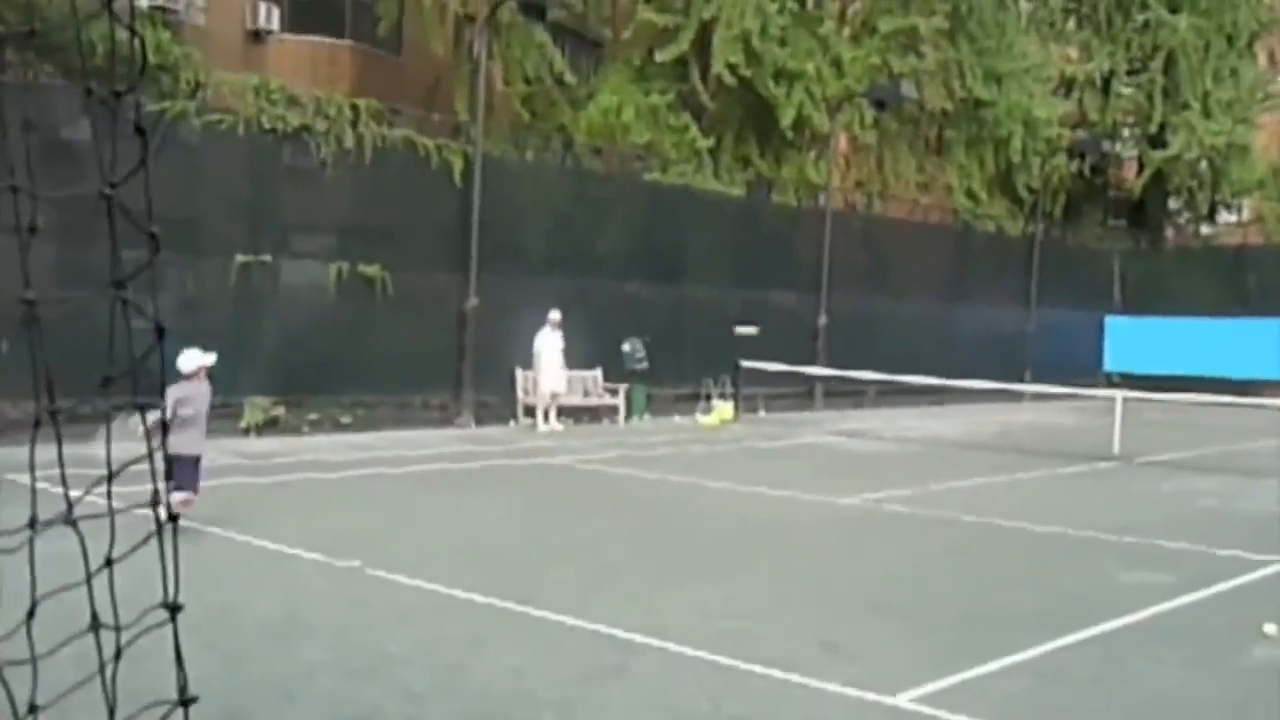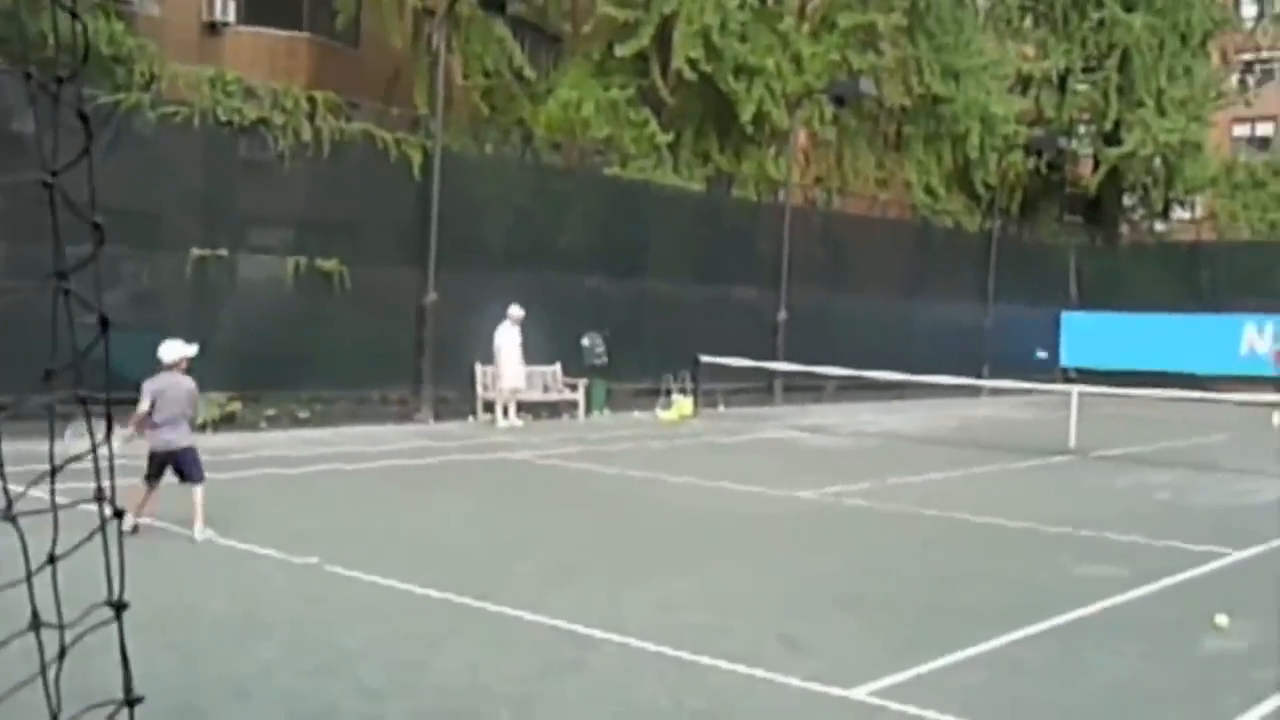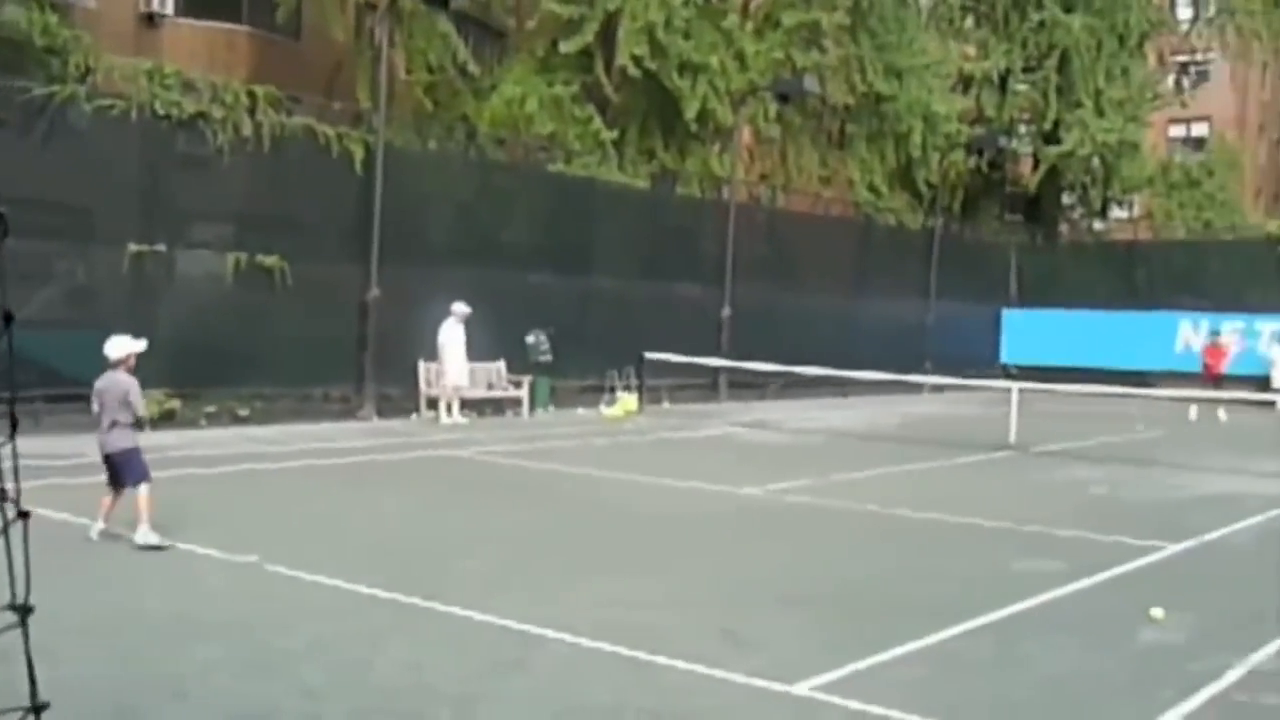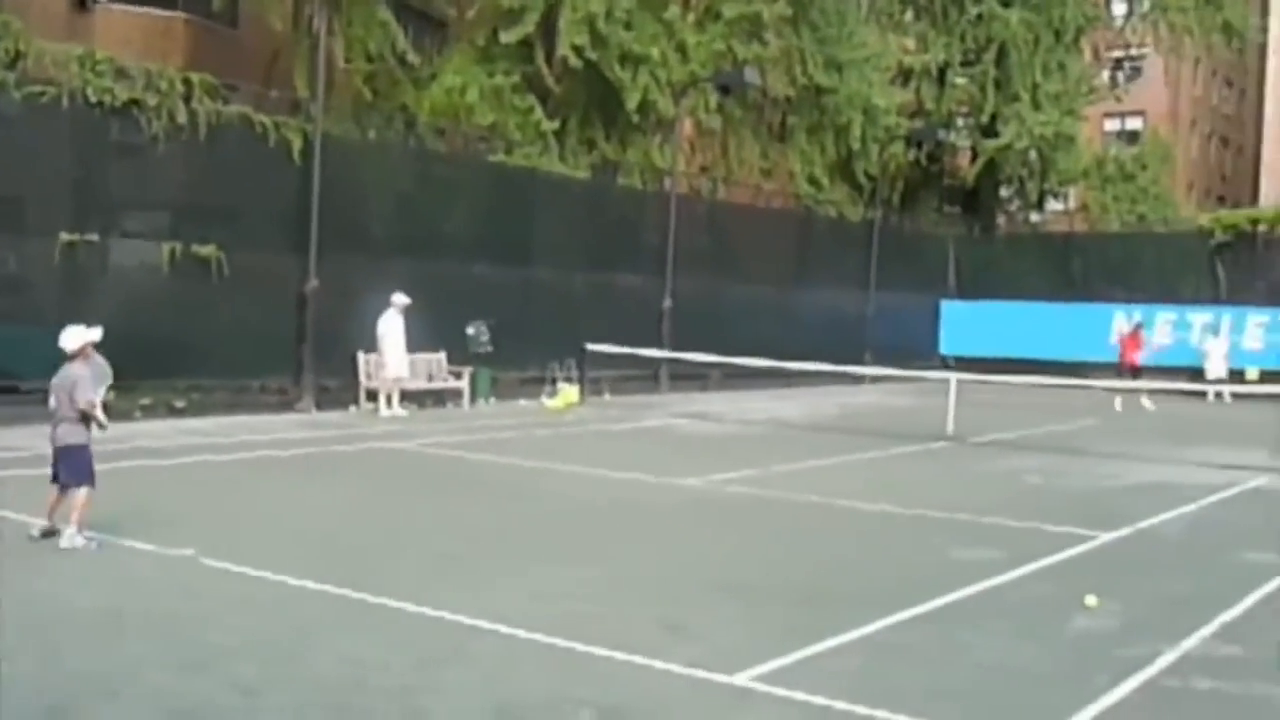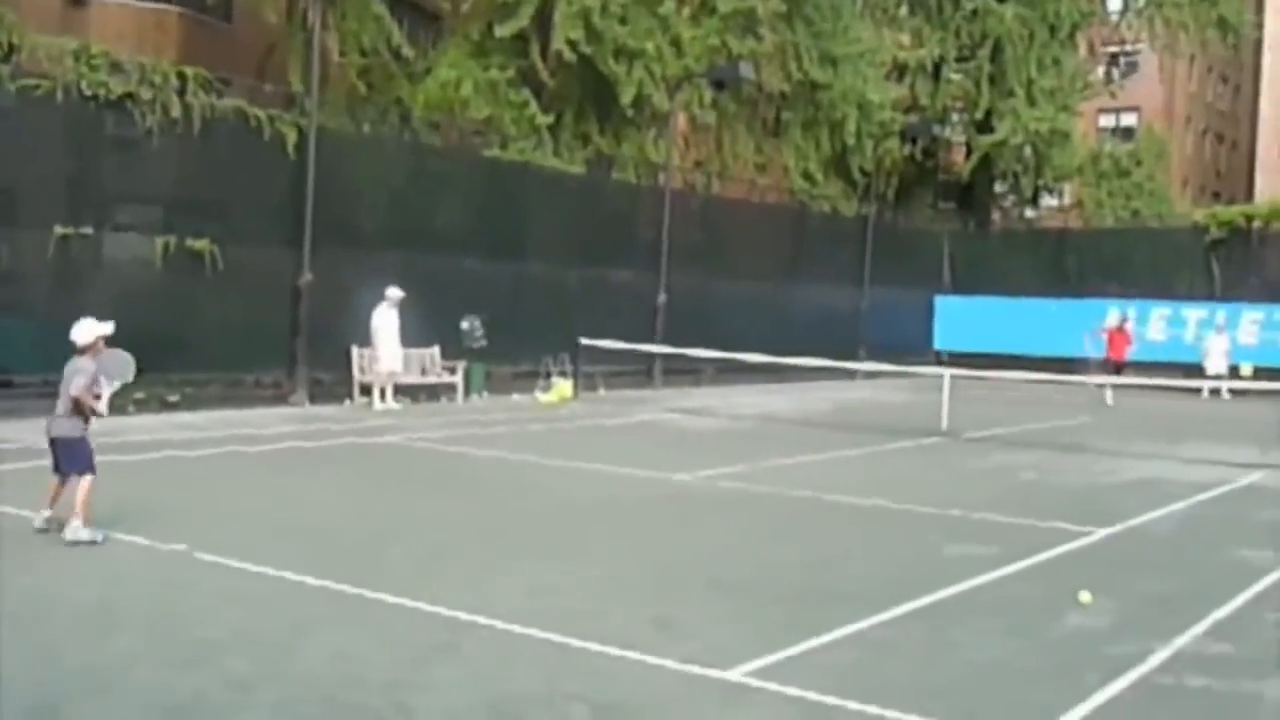
dt=0.3s
person 1, frame 1
left shoulder: (171, 391)
right shoulder: (205, 389)
left elbow: (165, 417)
left wrist: (151, 426)
left hip: (171, 447)
right hip: (190, 450)
left knee: (176, 488)
right knee: (186, 495)
right ankle: (164, 509)
person 1, frame 2
left shoulder: (150, 384)
right shoulder: (189, 384)
left elbow: (142, 410)
left wrist: (133, 428)
left hip: (157, 444)
right hip: (182, 442)
left knee: (150, 484)
right knee: (197, 484)
left ankle: (131, 520)
right ankle: (199, 529)
person 1, frame 3
left shoulder: (100, 382)
right shoulder: (129, 383)
left elbow: (96, 410)
right elbow: (141, 413)
right wrist: (131, 416)
left hip: (106, 443)
right hip: (124, 443)
left knee: (116, 487)
right knee: (142, 484)
left ankle: (99, 526)
right ankle: (144, 531)
person 1, frame 4
left shoulder: (60, 375)
right shoulder: (82, 373)
left elbow: (53, 404)
right elbow: (83, 405)
left wrist: (93, 405)
right wrist: (98, 418)
left hip: (59, 436)
right hip: (75, 437)
left knee: (63, 485)
right knee: (85, 485)
left ankle: (47, 526)
right ankle: (71, 535)
person 1, frame 5
left shoulder: (74, 364)
right shoulder: (87, 367)
right elbow: (76, 394)
left wrist: (96, 397)
right wrist: (96, 407)
left hip: (58, 428)
right hip: (71, 430)
left knee: (63, 474)
right knee: (87, 475)
left ankle: (46, 516)
right ankle: (76, 526)
